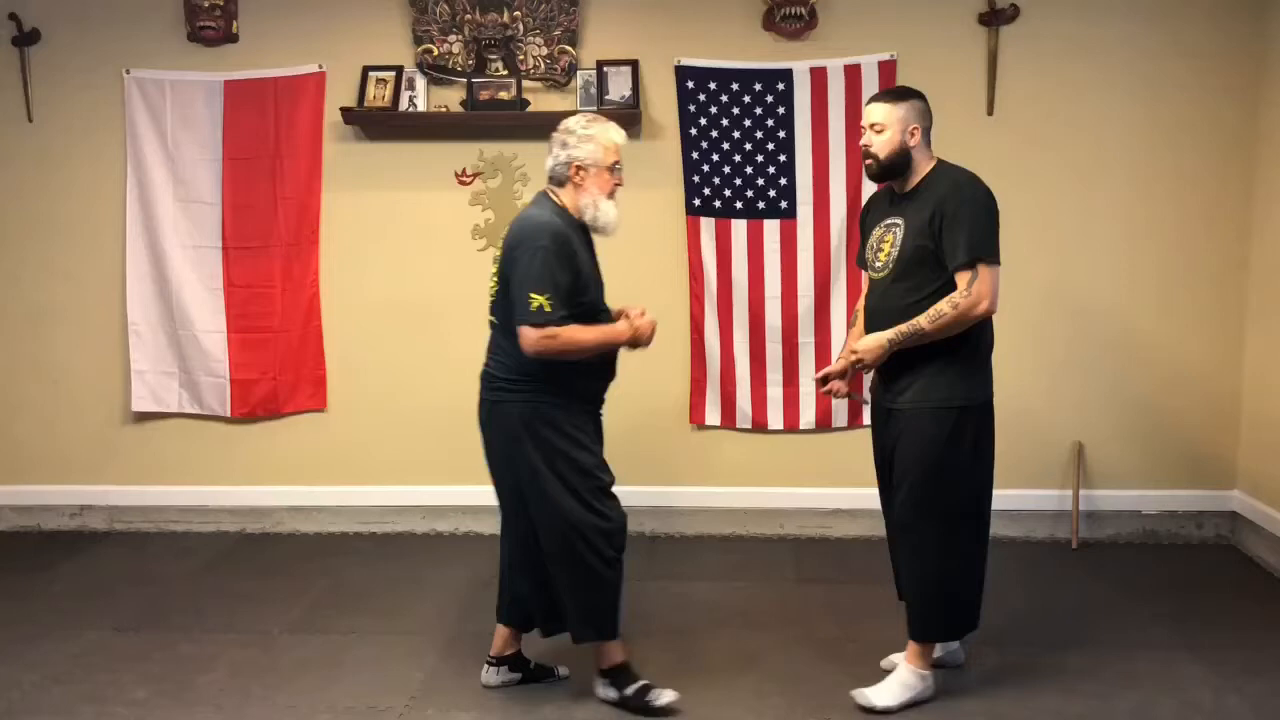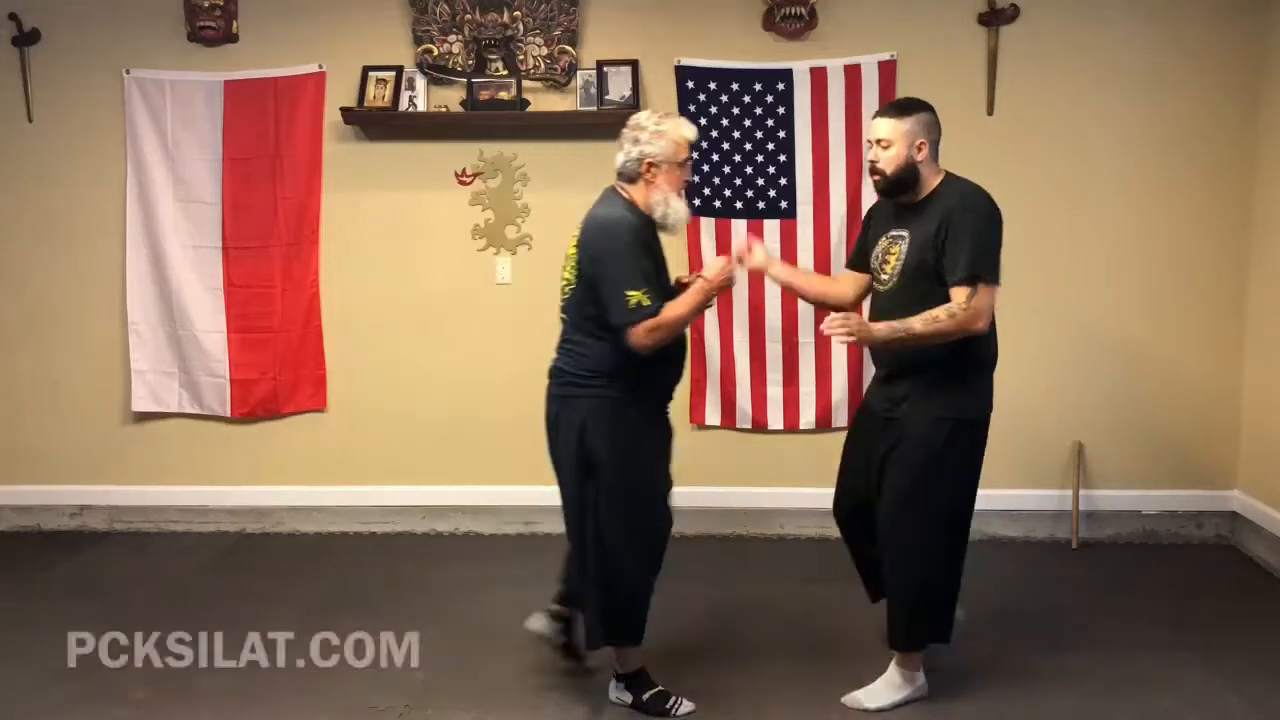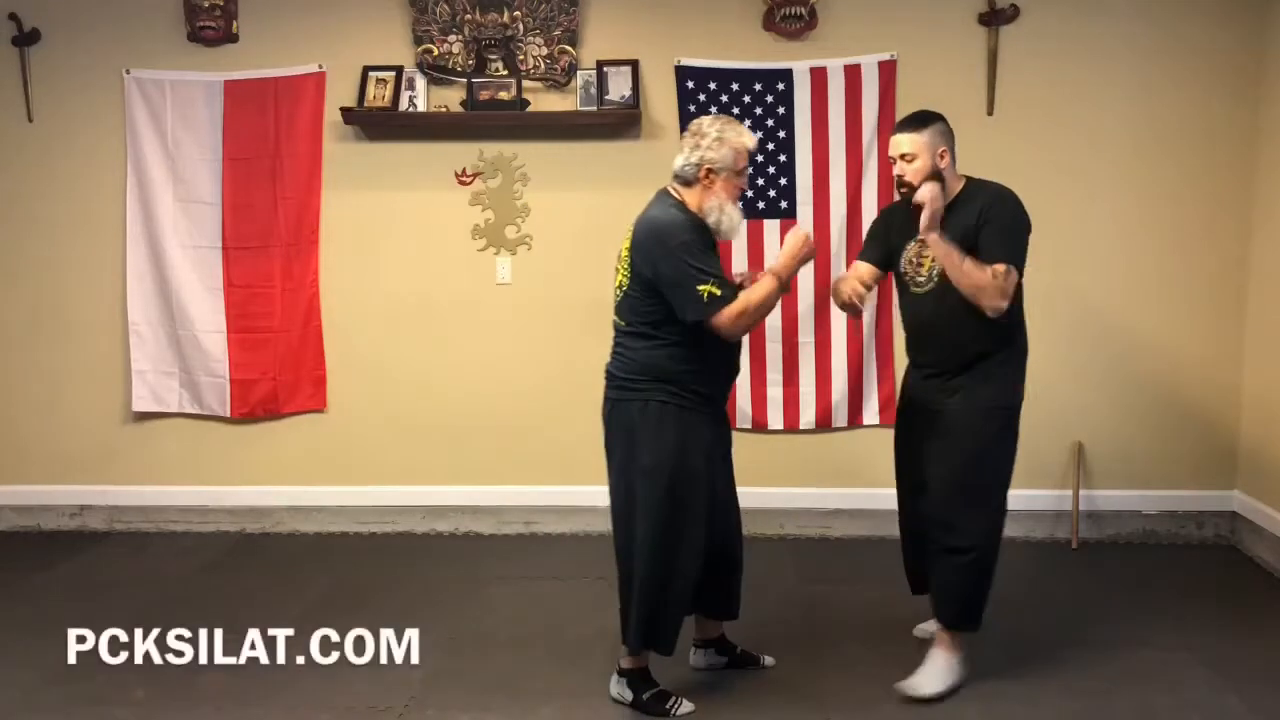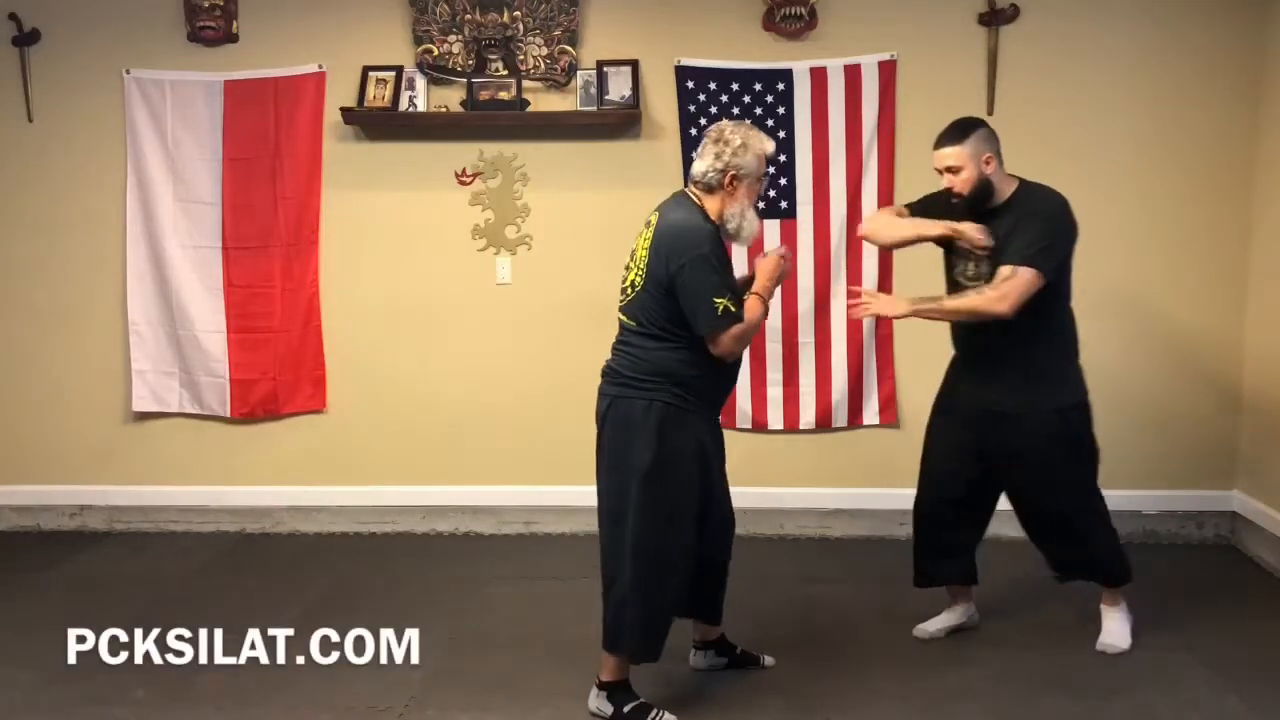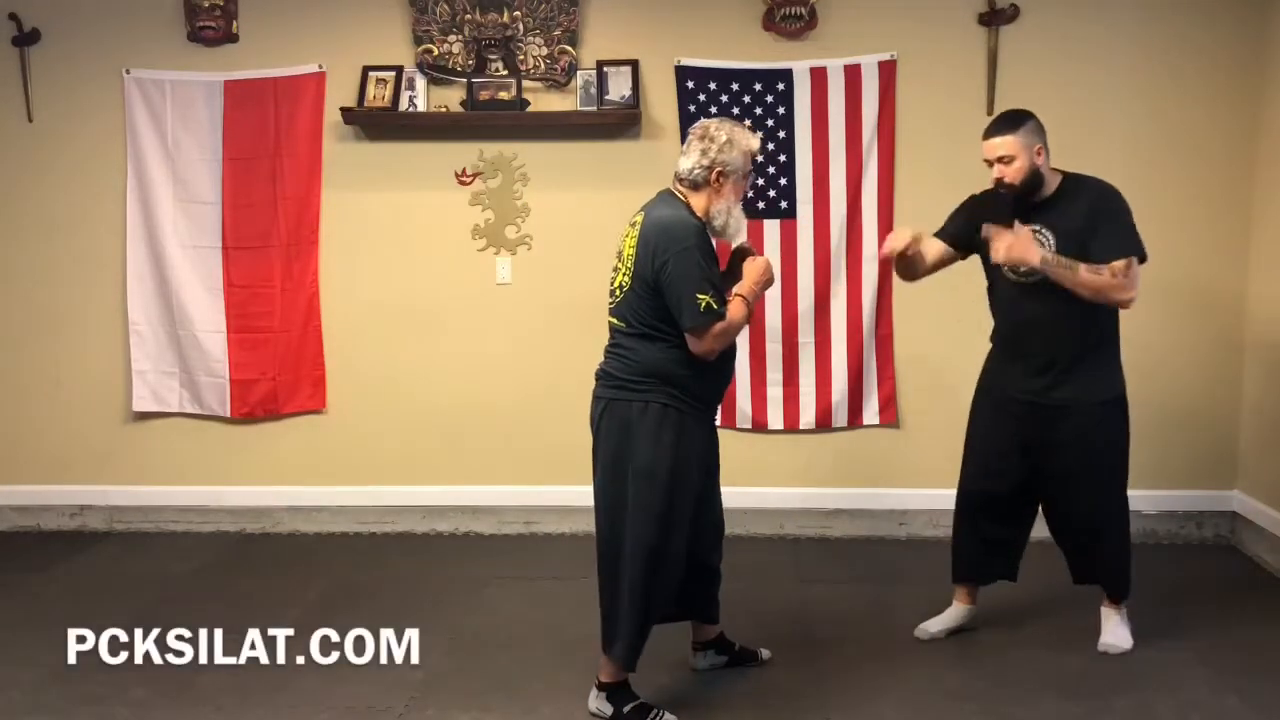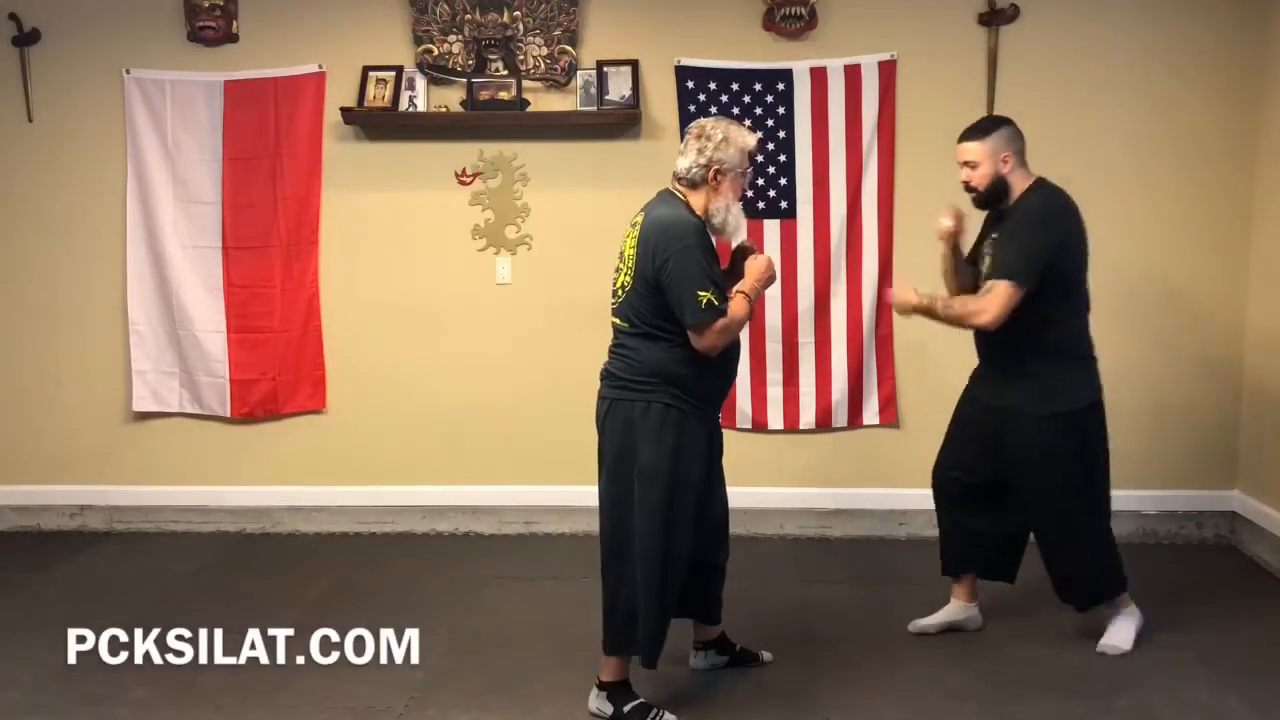
dt=0.4s
person 1, frame 1
left shoulder: (564, 225)
right shoulder: (542, 233)
right elbow: (538, 338)
left wrist: (615, 318)
right wrist: (622, 332)
left hip: (546, 410)
right hip: (534, 412)
left knee: (536, 530)
right knee: (592, 526)
left ankle: (504, 656)
person 1, frame 2
left shoulder: (626, 219)
right shoulder: (616, 229)
right elbow: (645, 333)
left wrist: (689, 289)
right wrist: (709, 286)
left hip: (621, 404)
right hip: (602, 406)
left knee: (636, 524)
right knee: (625, 532)
left ankle: (563, 613)
person 1, frame 3
left shoulder: (682, 219)
right shoulder: (668, 229)
right elbow: (728, 321)
left wrist: (744, 282)
right wrist: (786, 265)
left hip: (689, 405)
right hip: (655, 409)
left knee: (715, 525)
right knee: (661, 535)
left ankle: (709, 641)
right ankle: (631, 671)
person 1, frame 4
left shoulder: (682, 214)
right shoulder: (694, 236)
right elbow: (727, 341)
left wrist: (747, 284)
right wrist: (764, 286)
left hip: (675, 407)
right hip: (651, 409)
left knee: (708, 526)
right knee: (646, 540)
left ankle: (709, 642)
person 1, frame 5
left shoulder: (667, 213)
right shoulder: (680, 232)
right elbow: (707, 338)
left wrist: (728, 278)
right wrist: (749, 290)
left hip: (670, 408)
right hip: (647, 412)
left knee: (696, 528)
right knee: (641, 540)
left ankle: (709, 642)
person 1, frame 6
left shoulder: (668, 214)
right shoulder: (679, 231)
right elbow: (709, 335)
left wrist: (729, 276)
right wrist: (751, 287)
left hip: (675, 407)
right hip: (651, 411)
left knee: (703, 524)
right knee: (644, 539)
left ankle: (709, 641)
person 2, frame 1
left shoulder: (959, 194)
right shoulder: (876, 204)
left elbow: (977, 299)
left wrist: (888, 342)
right wrist: (847, 359)
left hip: (944, 394)
right hip: (893, 389)
left knee: (931, 521)
right knee: (905, 518)
left ankle: (919, 666)
right ankle: (940, 637)
person 2, frame 2
left shoulder: (967, 209)
right shoulder: (884, 213)
left elbow: (972, 315)
right elbow: (846, 290)
left wrist: (875, 332)
right wrist: (770, 266)
left hip: (944, 403)
right hip: (886, 394)
left knee: (912, 526)
right knee: (855, 509)
left ankle: (906, 669)
right ankle: (931, 597)
person 2, frame 3
left shoulder: (996, 206)
right shoulder: (894, 217)
left elbow: (995, 299)
right elbow: (859, 281)
left wrist: (935, 236)
right wrist: (846, 290)
left hip: (984, 390)
right hip: (923, 385)
left knee: (960, 515)
right knee: (919, 508)
left ankle: (949, 649)
right ankle: (953, 606)
person 2, frame 4
left shoulder: (1043, 209)
right shoulder: (950, 207)
left elbow: (1003, 302)
right elbow: (873, 227)
left wrist: (908, 307)
right wrist: (947, 229)
left hip: (1043, 394)
right hip: (969, 386)
left knee: (1065, 504)
right knee: (940, 498)
left ankle: (1114, 601)
right ankle: (961, 602)
person 2, frame 5
left shoulder: (1095, 200)
right shoulder: (983, 208)
left elbow: (1123, 288)
right elbow: (925, 261)
left wrist: (1040, 260)
right wrist: (903, 249)
left hip: (1085, 389)
right hip: (1007, 382)
left knee: (1092, 504)
right knee: (982, 494)
left ankle: (1114, 607)
right ankle: (964, 603)
person 2, frame 6
left shoulder: (1043, 215)
right shoulder: (1002, 215)
left elbow: (987, 311)
right elbow: (971, 288)
left wrist: (920, 303)
right wrist: (952, 249)
left hip: (1052, 397)
right hip: (999, 385)
left knee: (1064, 510)
right knee: (960, 483)
left ankle: (1119, 608)
right ankle: (963, 603)
